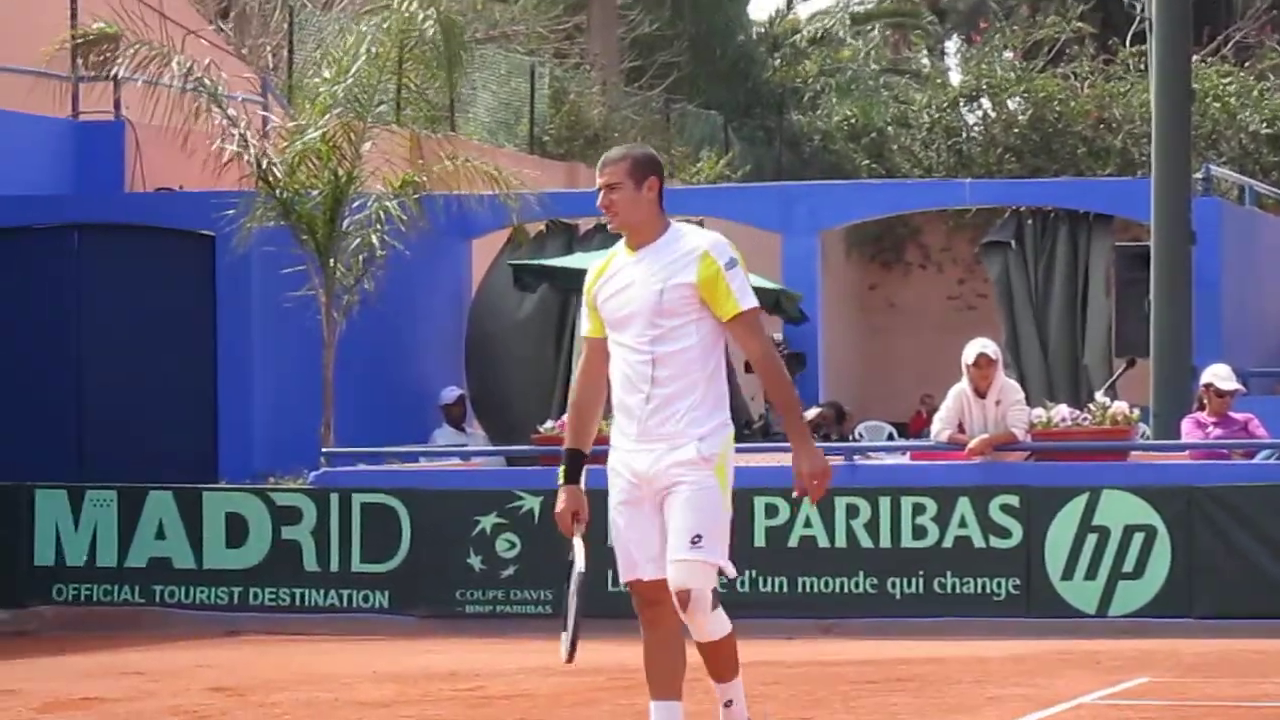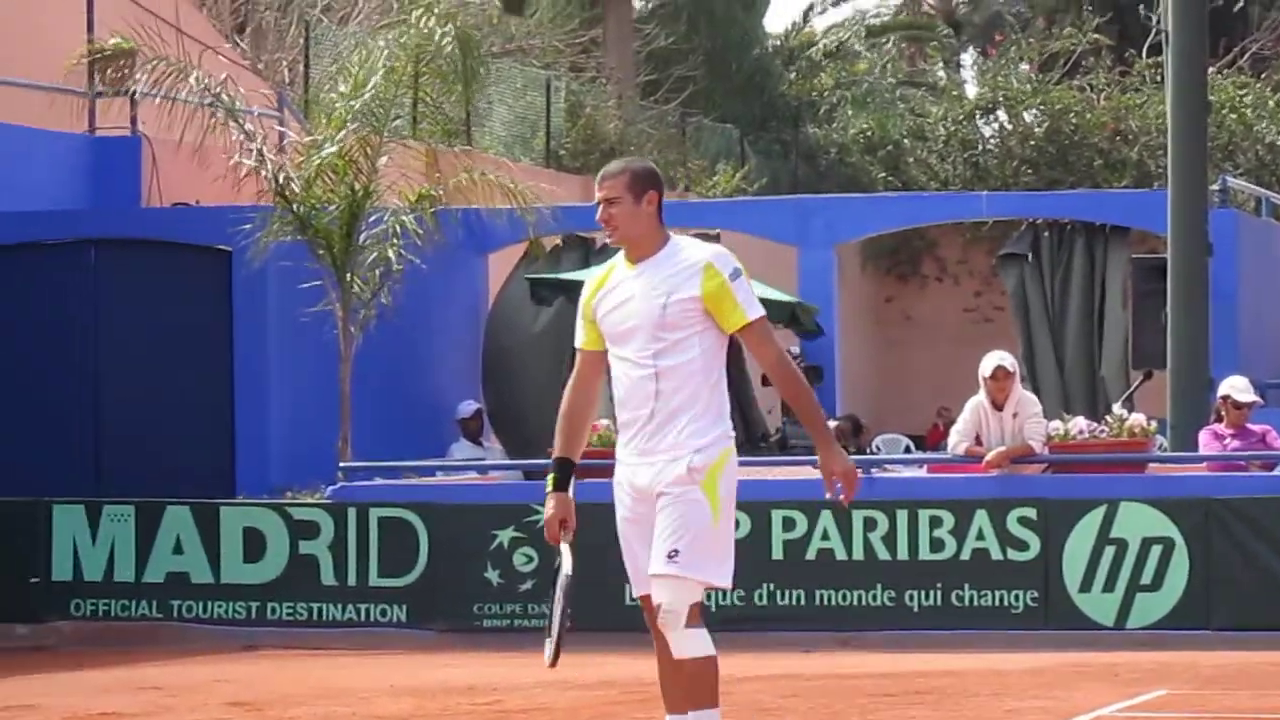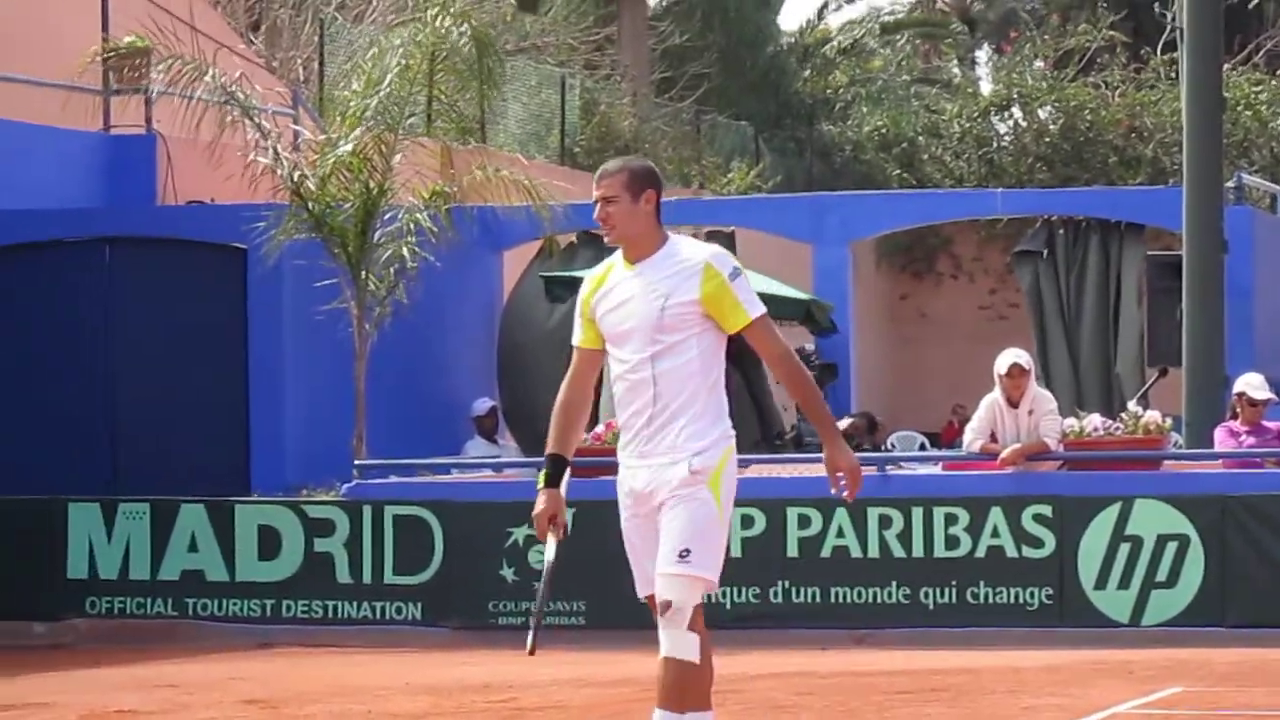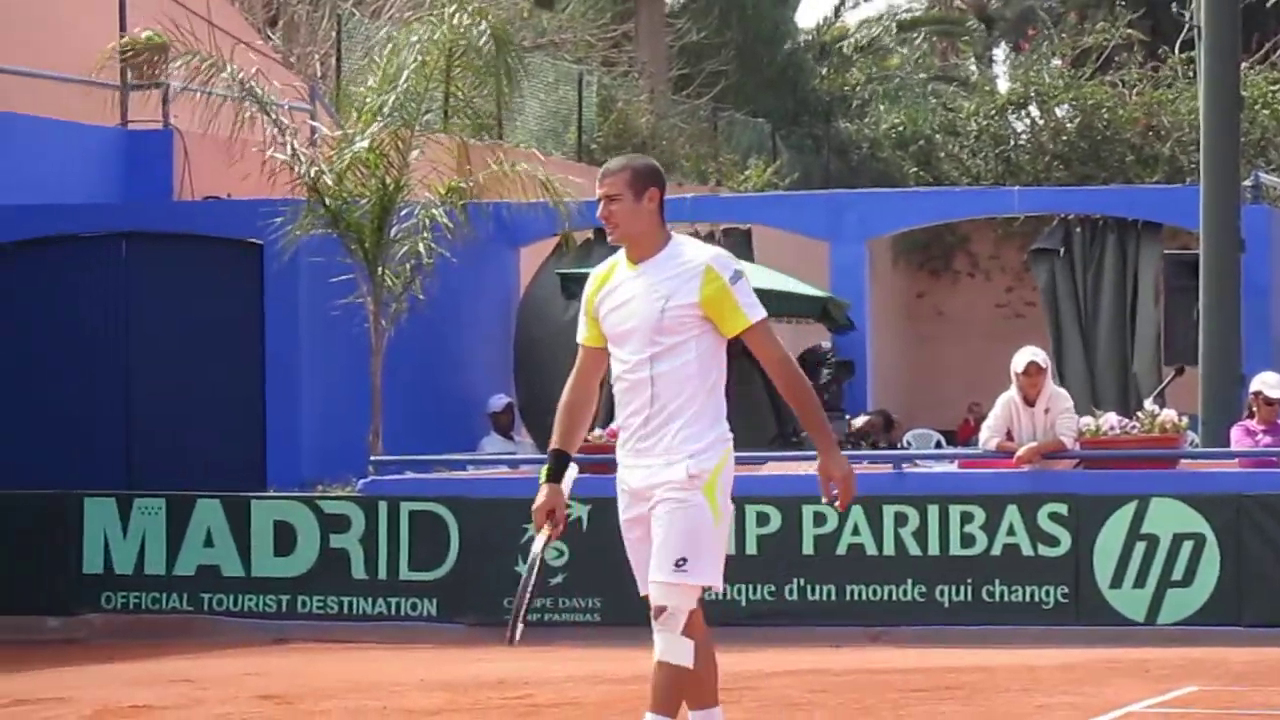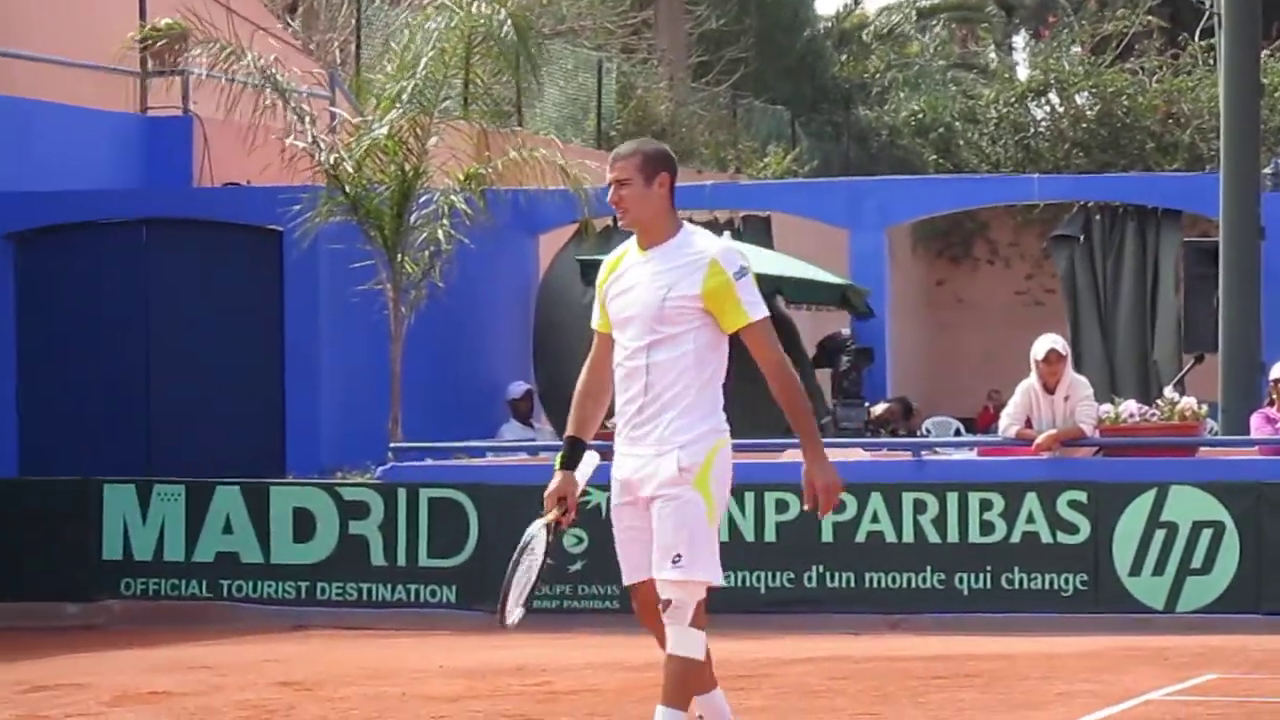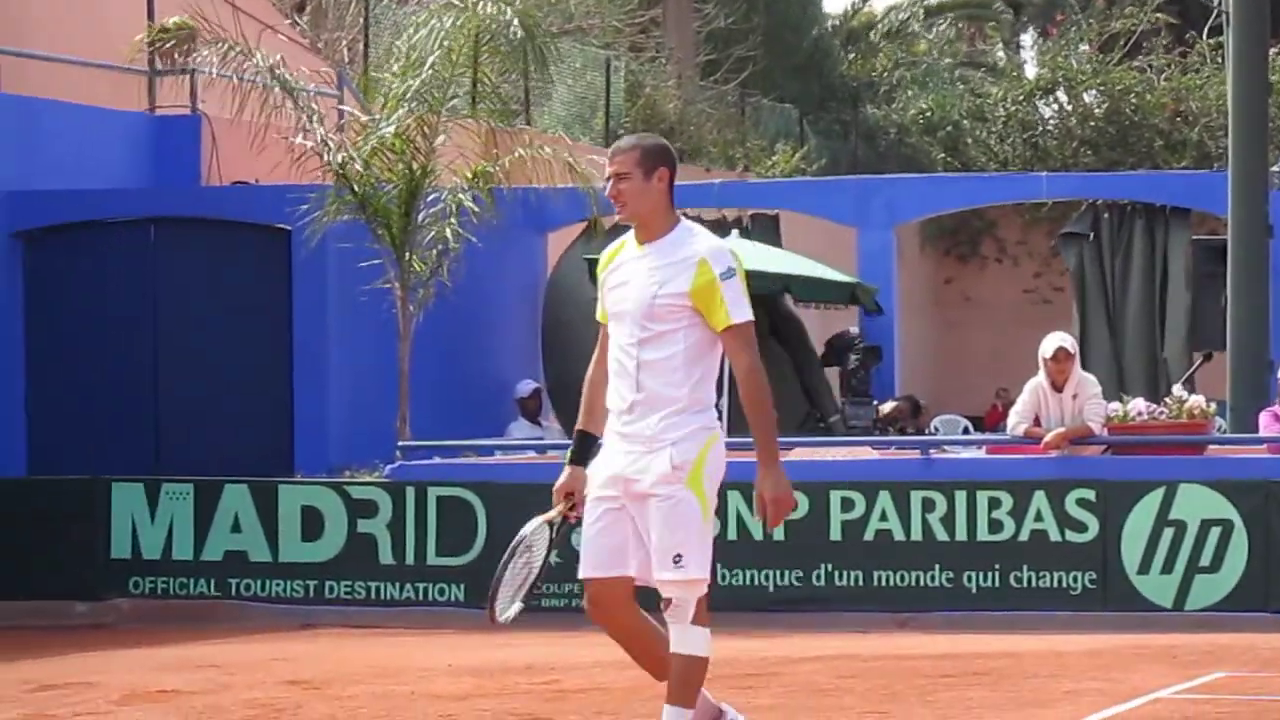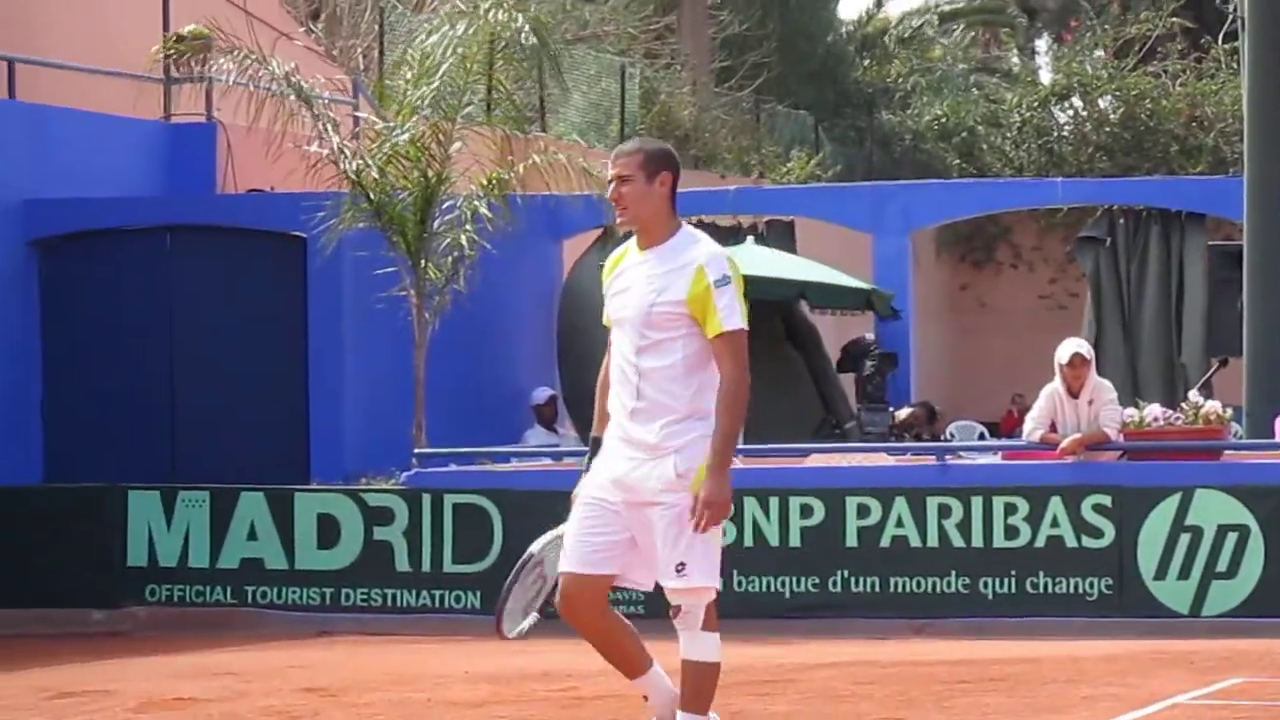
dt=0.1s
person 1, frame 1
left shoulder: (705, 253)
right shoulder: (601, 274)
left elbow: (759, 350)
right elbow: (590, 380)
left wrist: (802, 441)
right wrist: (570, 477)
left hip: (694, 453)
right hip: (629, 461)
left knee: (692, 598)
right knee: (652, 604)
person 1, frame 2
left shoulder: (708, 265)
right shoulder: (599, 286)
left elbow: (773, 358)
right elbow: (582, 389)
left wrist: (826, 443)
right wrist: (559, 485)
left hip: (696, 465)
right hip: (633, 475)
left knee: (677, 610)
right knee: (661, 618)
person 1, frame 3
left shoulder: (707, 266)
right shoulder: (598, 286)
left elbow: (778, 356)
right elbow: (578, 385)
left wrist: (832, 438)
right wrist: (551, 481)
left hip: (697, 466)
right hip: (637, 474)
left knee: (676, 610)
right knee: (677, 616)
person 1, frame 4
left shoulder: (708, 268)
right shoulder: (602, 283)
left elbow: (776, 361)
right elbow: (584, 384)
left wrist: (828, 448)
right wrist: (553, 477)
left hip: (693, 468)
right hip: (634, 473)
left knee: (673, 615)
right knee: (677, 618)
person 1, frame 5
left shoulder: (715, 259)
right shoulder: (614, 266)
left elbow: (772, 360)
right elbow: (598, 369)
left wrist: (813, 453)
right wrist: (568, 463)
left hip: (688, 459)
right hip: (627, 461)
left knee: (683, 606)
right knee: (655, 612)
person 1, frame 6
left shoulder: (706, 256)
right shoulder: (613, 258)
left elbow: (747, 364)
left wrist: (769, 464)
right wrist: (578, 459)
left hip: (680, 456)
right hip: (617, 459)
left knee: (683, 601)
right knee: (604, 602)
person 1, frame 7
left shoulder: (707, 264)
right shoulder: (617, 263)
left elbow: (735, 374)
left wrist: (715, 469)
right wrist: (596, 452)
left hip: (681, 465)
right hip: (615, 462)
left knee: (693, 608)
right knee: (577, 596)
